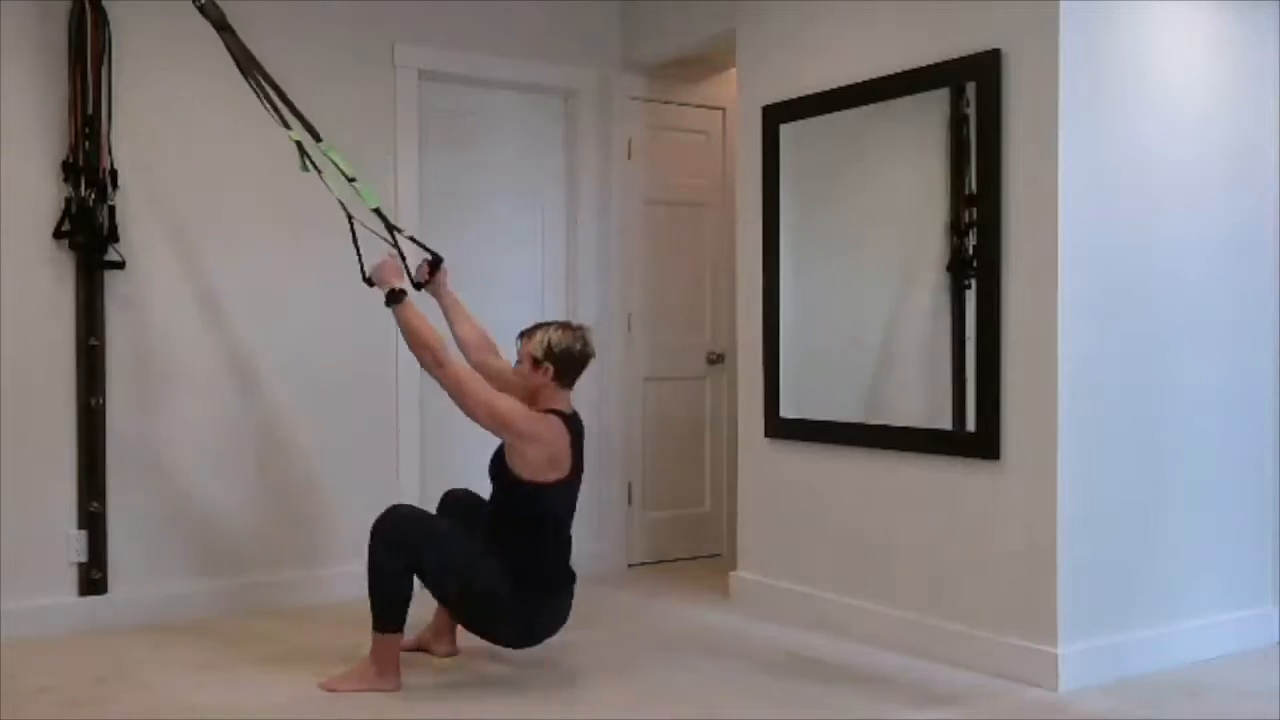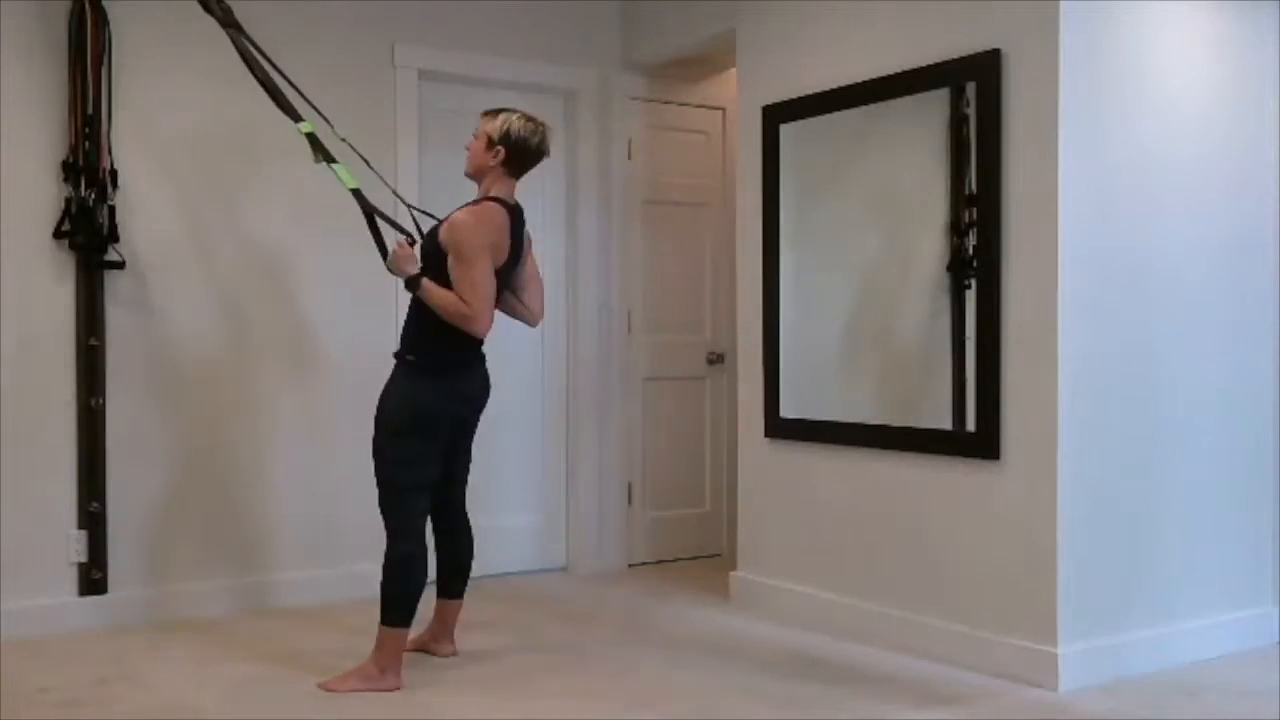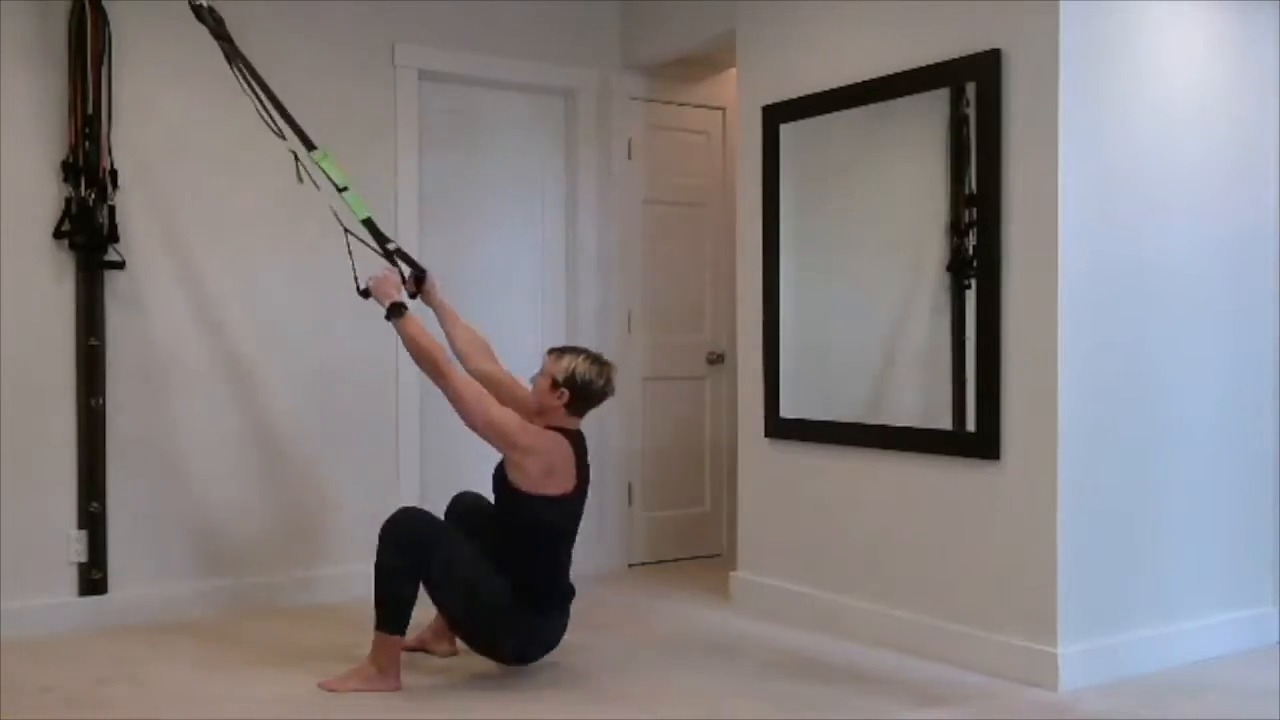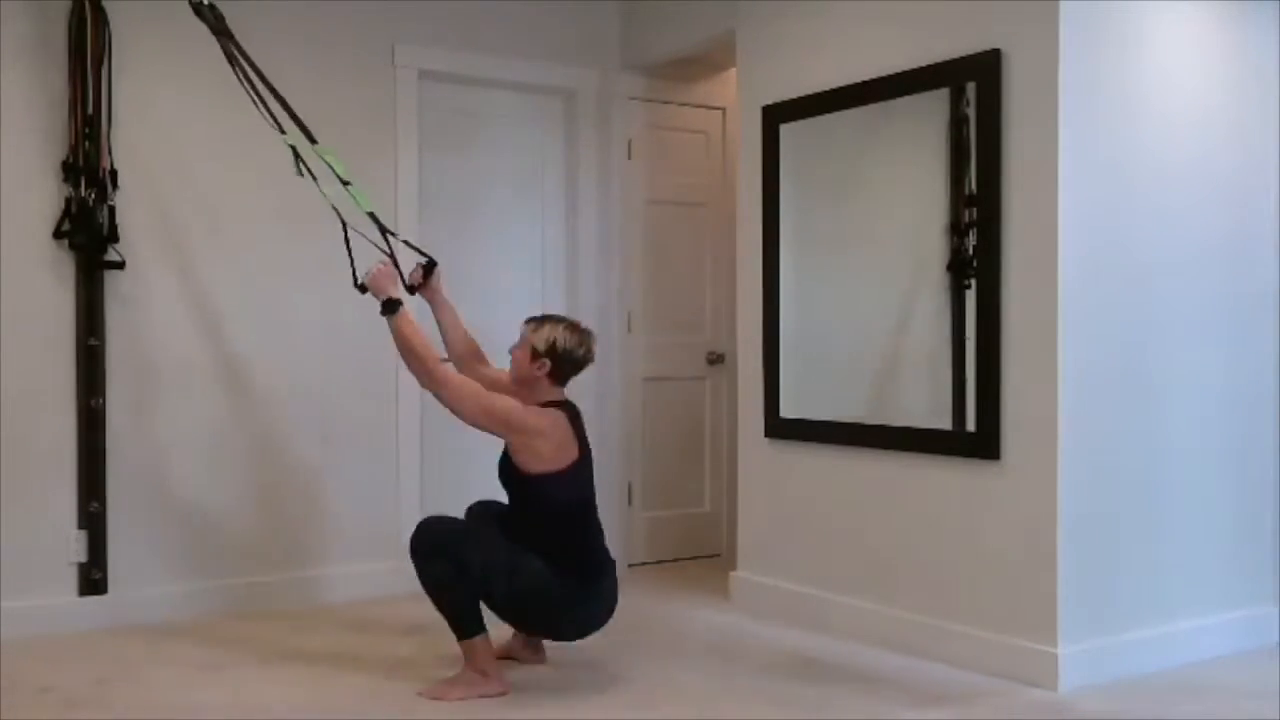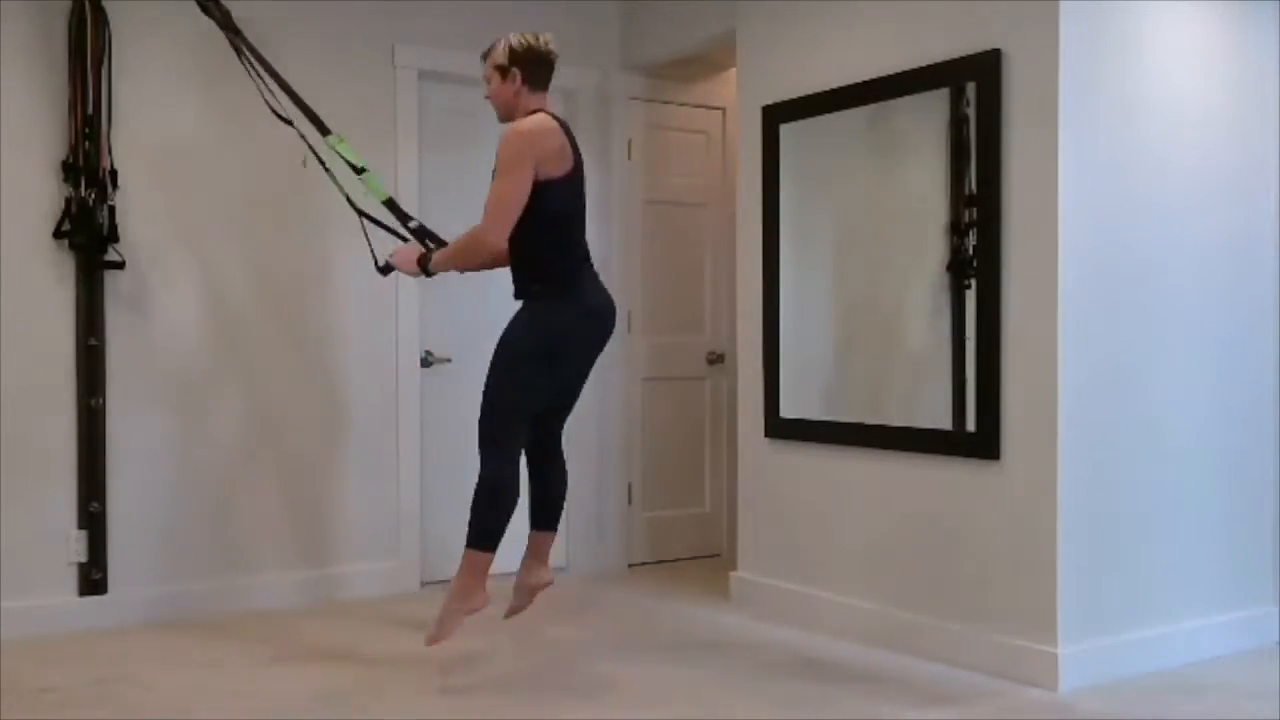
dt=1s
person 1, frame 1
left shoulder: (537, 431)
right shoulder: (555, 417)
left elbow: (441, 363)
right elbow: (489, 361)
left wrist: (396, 291)
right wrist: (439, 289)
left hip: (524, 602)
right hip: (540, 592)
left knee: (397, 528)
right knee: (458, 510)
left ankle: (382, 668)
right ankle: (440, 634)
person 1, frame 2
left shoulder: (471, 222)
right shoulder: (513, 221)
left elbow: (478, 321)
right elbow: (532, 311)
left wrist: (414, 276)
left hip: (425, 385)
right hip: (464, 383)
left knee: (404, 517)
right knee: (446, 507)
left ankle: (384, 667)
right ankle: (442, 632)
person 1, frame 3
left shoulder: (536, 448)
right shoulder: (558, 433)
left elbow: (446, 374)
right elbow: (484, 366)
left wrist: (395, 305)
right wrist: (433, 299)
left hip: (520, 621)
right hip: (538, 607)
left knee: (405, 529)
right knee: (466, 511)
left ankle: (381, 668)
right ankle: (440, 633)
person 1, frame 4
left shoulder: (531, 424)
left elbow: (443, 380)
right elbow: (474, 366)
left wrist: (392, 301)
right wrist: (432, 294)
left knee: (434, 542)
right knee: (485, 528)
left ankle: (483, 671)
right ankle: (526, 639)
person 1, frame 5
left shoulder: (527, 134)
right shoulder: (552, 133)
left elbow: (492, 235)
left wrist: (427, 262)
right wrist: (441, 256)
left hip: (559, 311)
right hip: (584, 309)
left knee: (498, 442)
right knee: (540, 435)
left ankle: (472, 583)
right ankle: (537, 561)
